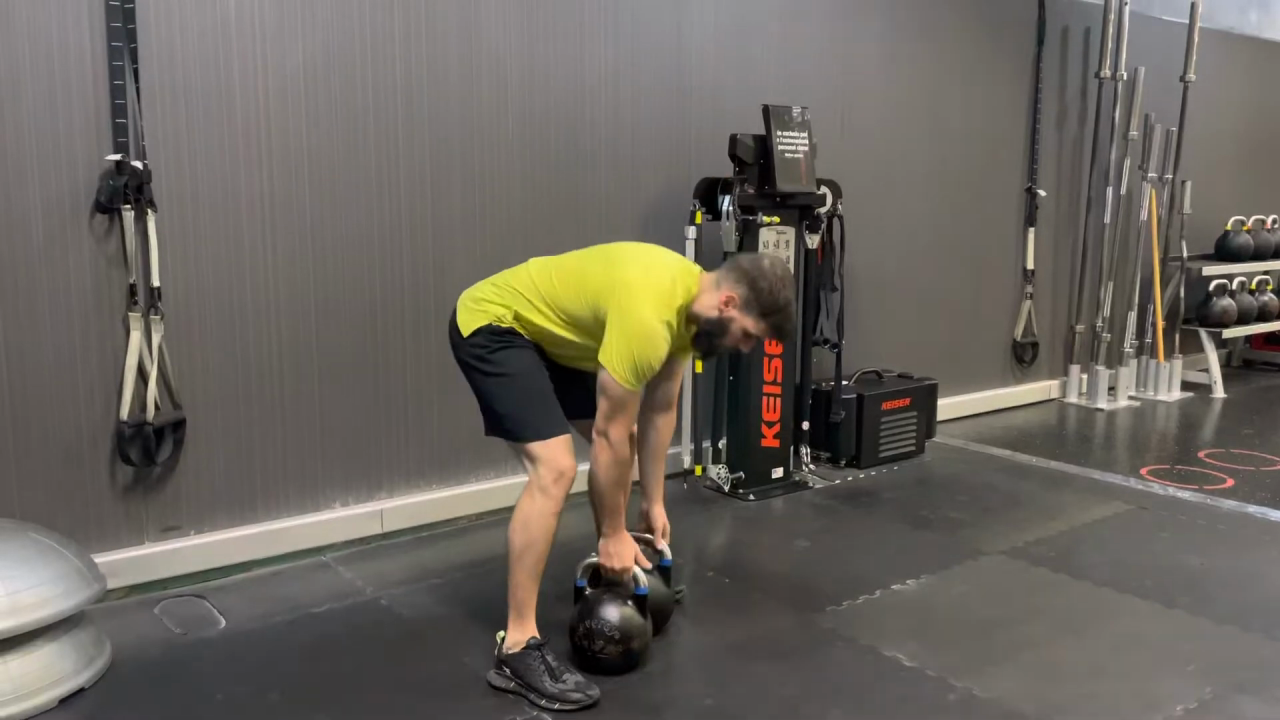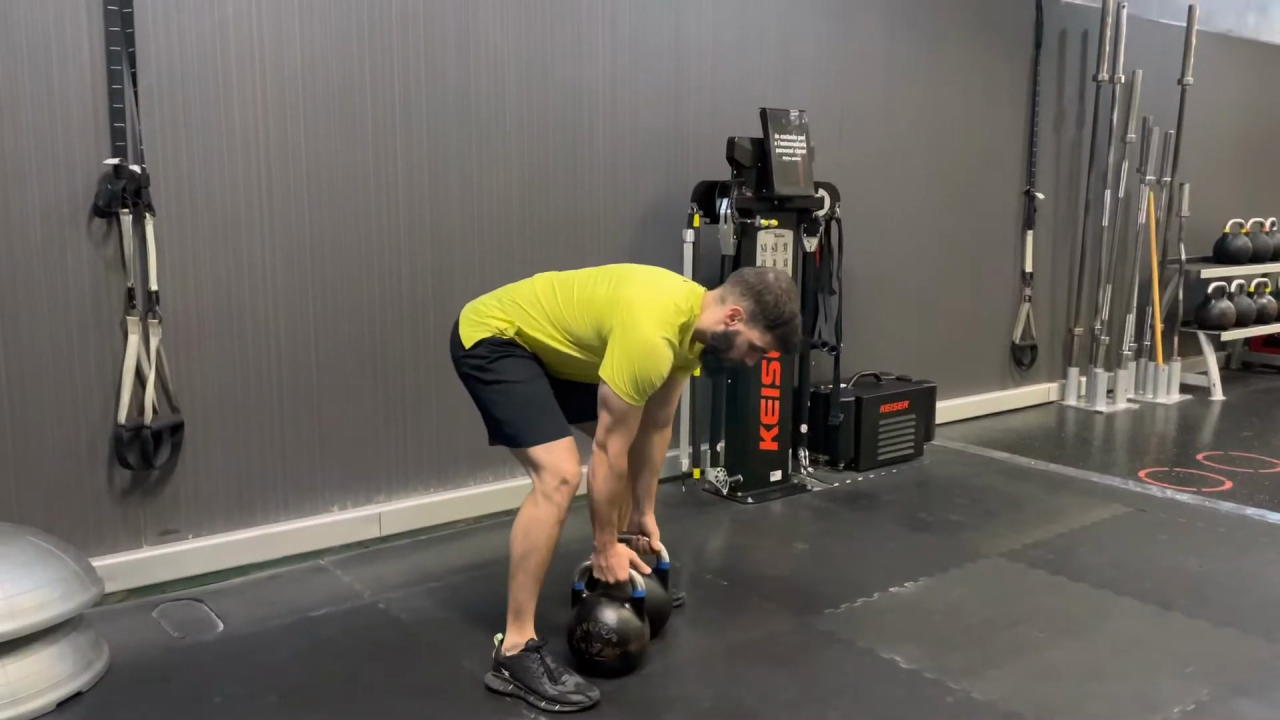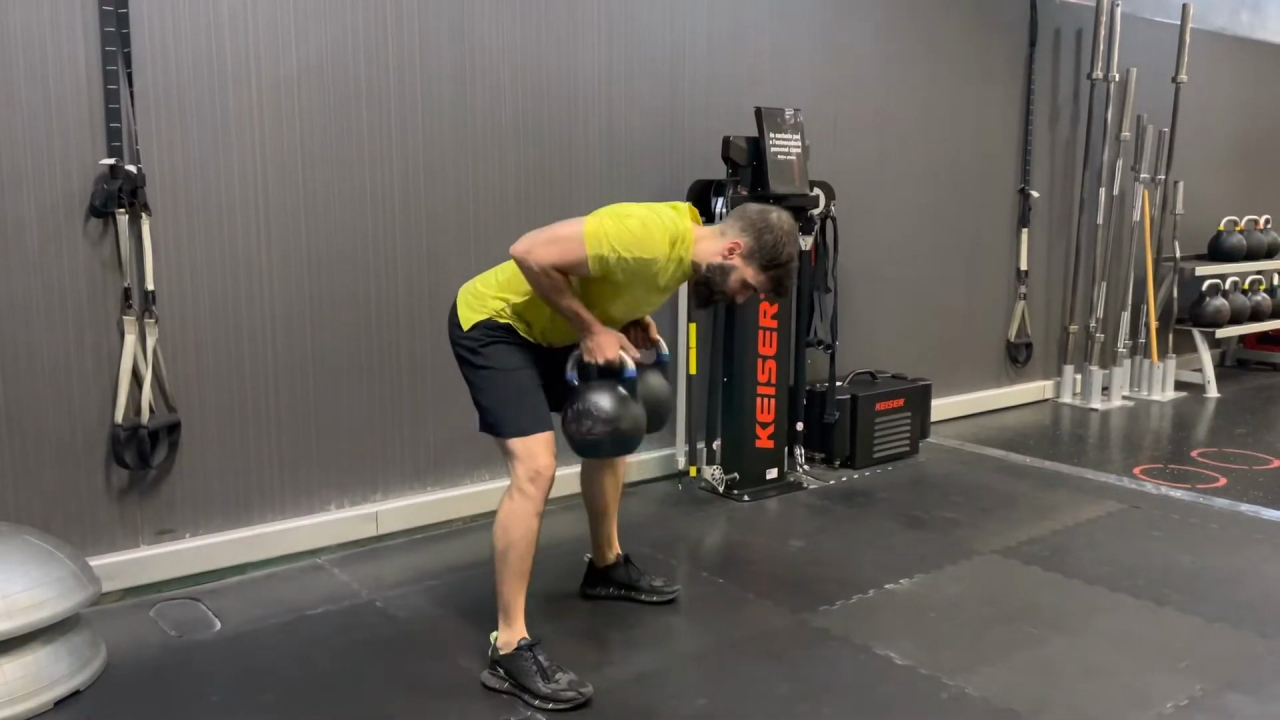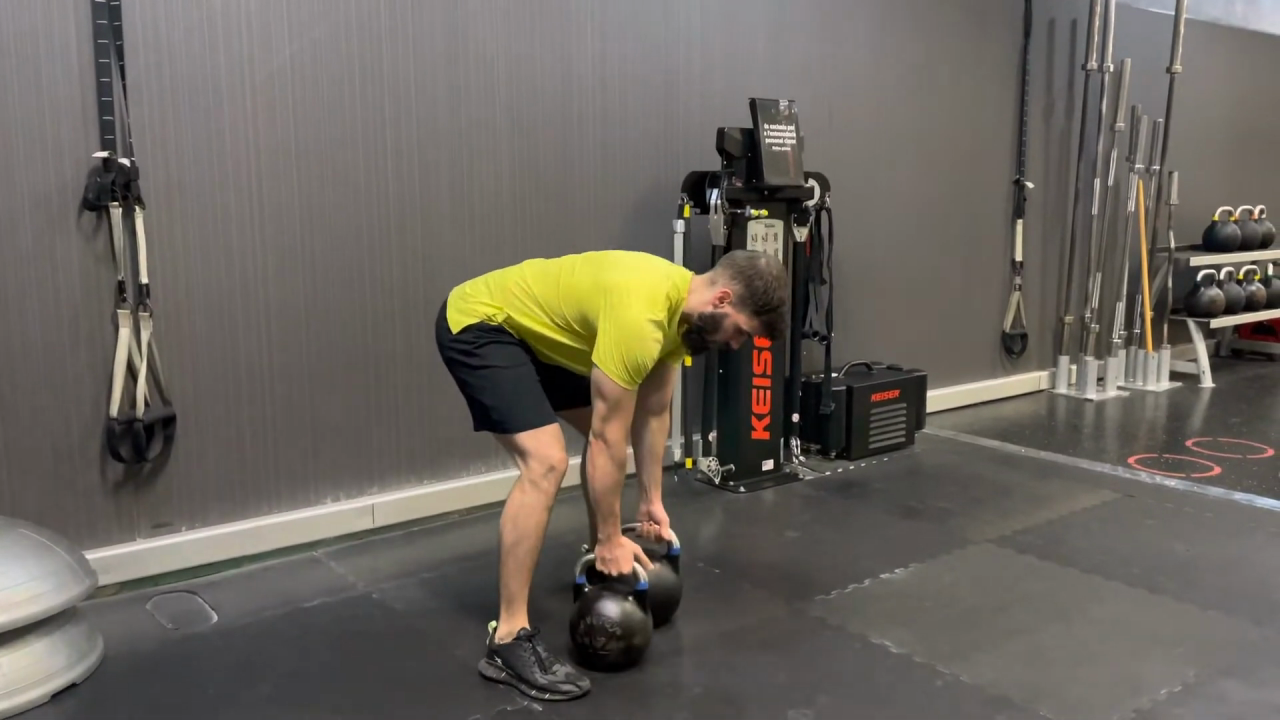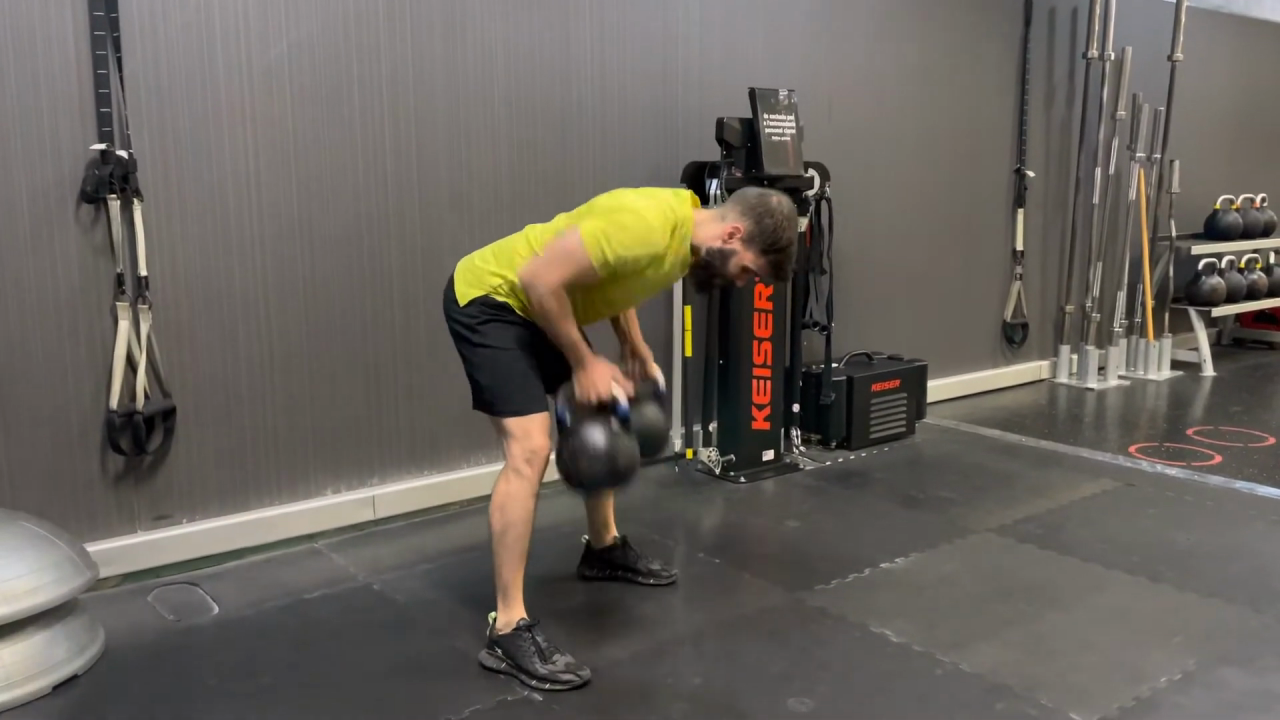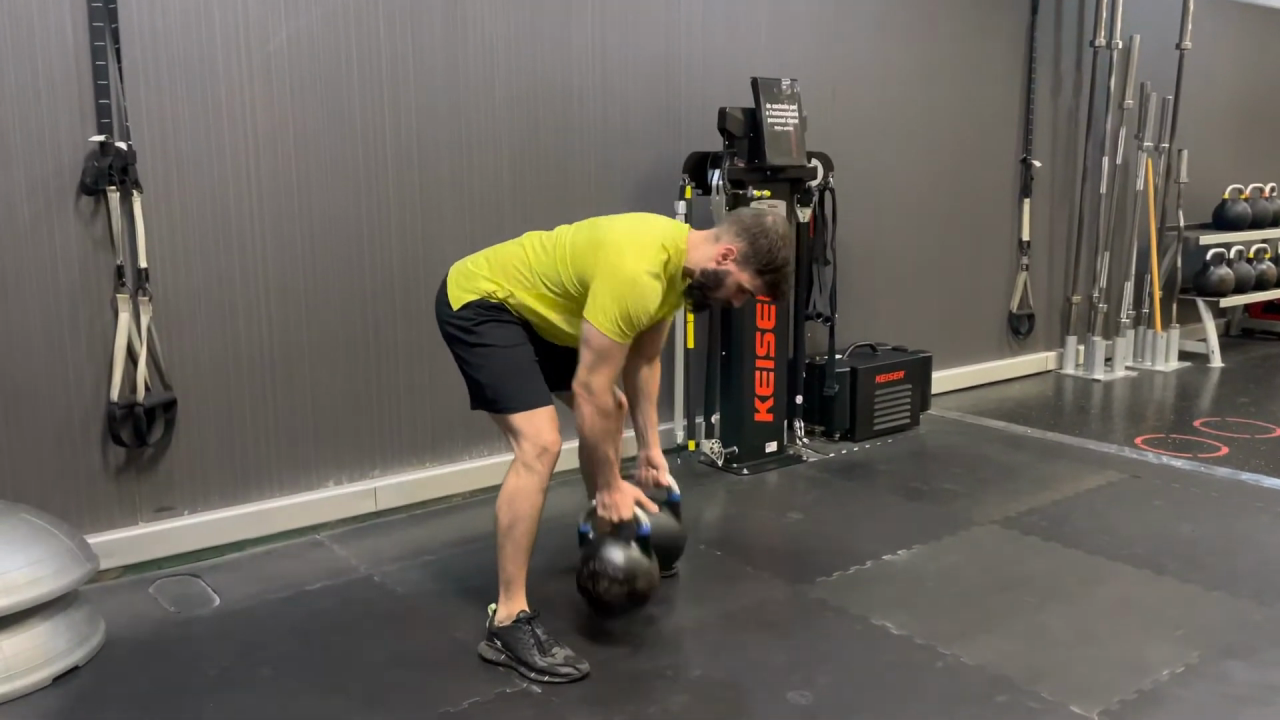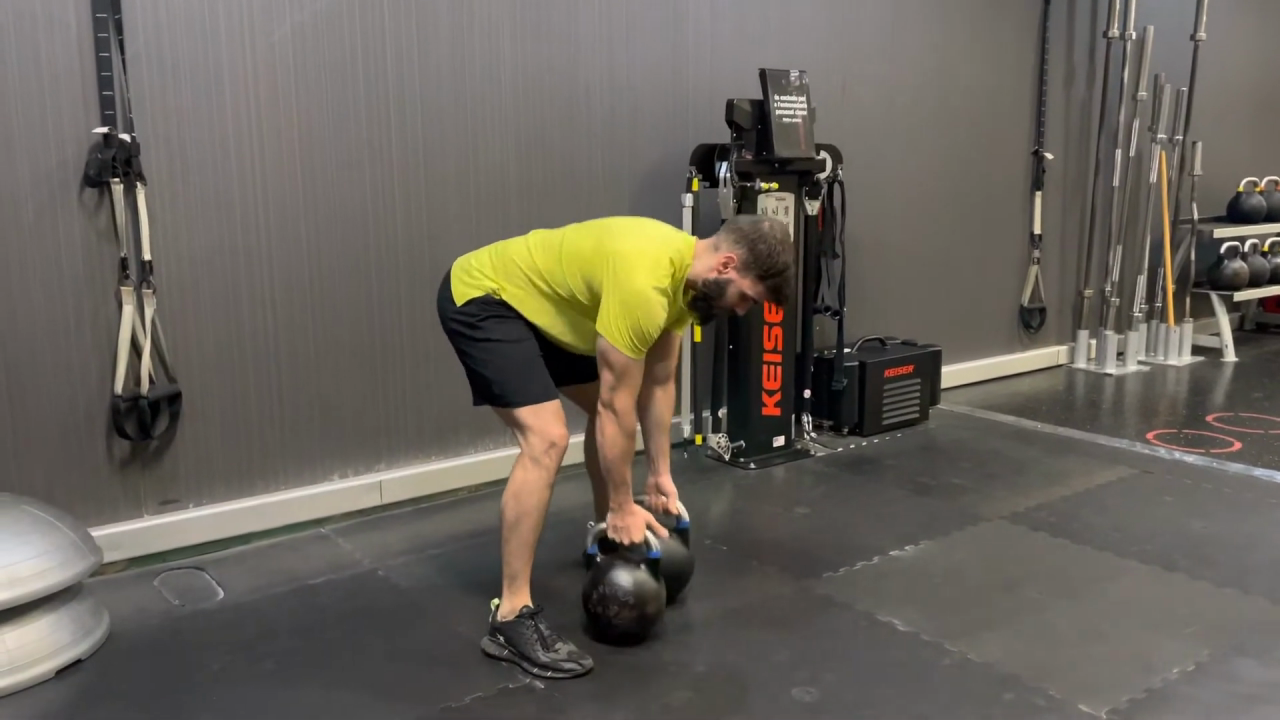
dt=0.7s
person 1, frame 1
left shoulder: (690, 299)
right shoulder: (648, 317)
left elbow: (659, 411)
right elbow: (609, 434)
left wrist: (653, 501)
right wrist: (612, 534)
left hip: (542, 328)
right hip: (492, 324)
left knee: (626, 434)
right knee: (555, 469)
left ankle: (619, 567)
right ankle: (517, 649)
person 1, frame 2
left shoulder: (691, 318)
right shoulder: (650, 334)
left elbow: (656, 427)
right elbow: (610, 450)
left wrist: (644, 511)
right wrist: (606, 547)
left hip: (543, 339)
right hip: (491, 337)
left knee: (625, 435)
right knee: (559, 475)
left ankle: (616, 576)
right ankle: (516, 651)
person 1, frame 3
left shoulder: (688, 240)
right shoulder: (646, 237)
right elbow: (530, 252)
left wrist: (637, 321)
right wrist: (595, 332)
left hip: (546, 323)
right hip: (493, 320)
right knee: (536, 469)
left ankle: (606, 565)
right ankle: (510, 650)
person 1, frame 4
left shoulder: (680, 304)
right shoulder: (639, 318)
left elbow: (652, 413)
right elbow: (605, 440)
left wrist: (652, 501)
right wrist: (610, 538)
left hip: (529, 326)
right hip: (477, 324)
left knee: (607, 428)
right knee: (546, 463)
left ankle: (600, 561)
right ankle: (508, 640)
person 1, frame 5
left shoulder: (684, 230)
right shoulder: (649, 225)
right elbow: (538, 279)
left wrist: (637, 354)
right wrist: (584, 365)
left hip: (534, 304)
right hip: (489, 298)
right knee: (530, 449)
left ankle: (603, 547)
right ankle: (508, 629)
person 1, frame 6
left shoulder: (682, 256)
right shoulder: (637, 273)
left elbow: (644, 359)
right elbow: (591, 388)
left wrist: (651, 447)
right wrist: (610, 487)
left hip: (528, 304)
right hip: (479, 301)
left knee: (614, 408)
right knee: (540, 443)
right ankle: (508, 622)
person 1, frame 7
left shoulder: (683, 270)
right shoulder: (644, 284)
left elbow: (657, 381)
right elbow: (610, 404)
left wrist: (660, 474)
right wrist: (623, 507)
left hip: (533, 301)
right hip: (482, 299)
left knee: (616, 409)
right knee: (546, 438)
left ankle: (612, 538)
right ankle: (511, 618)
